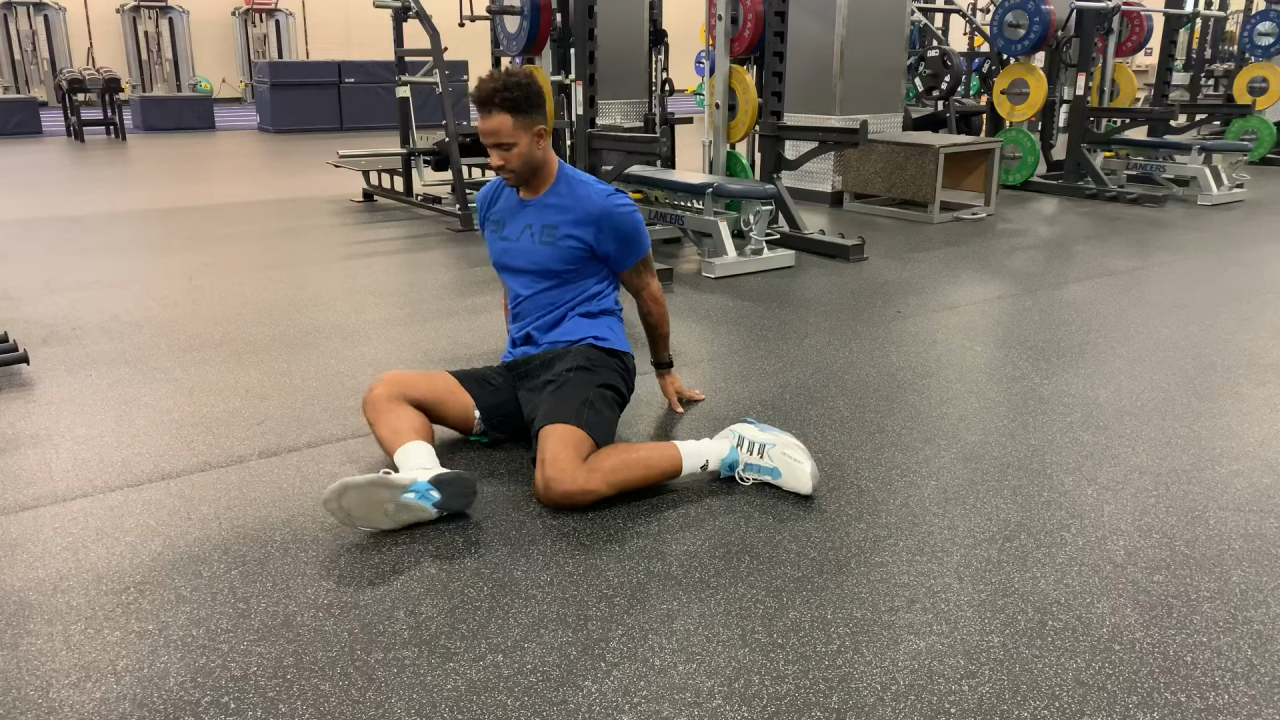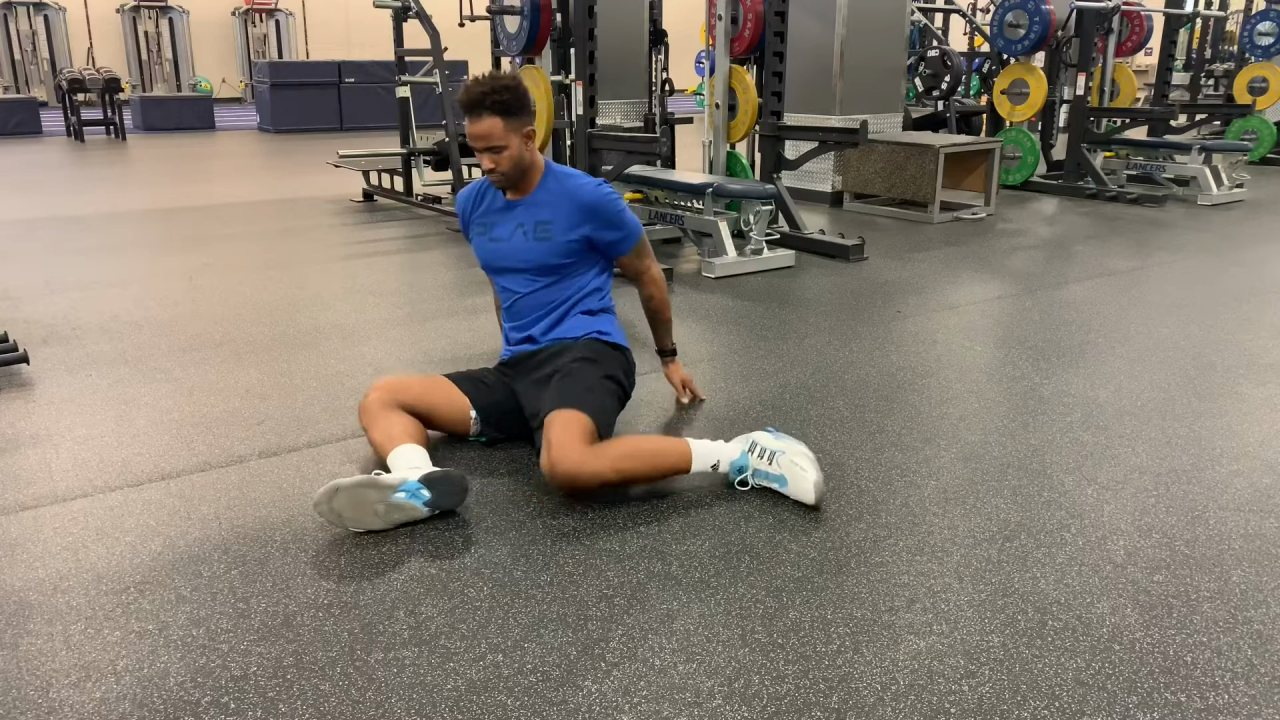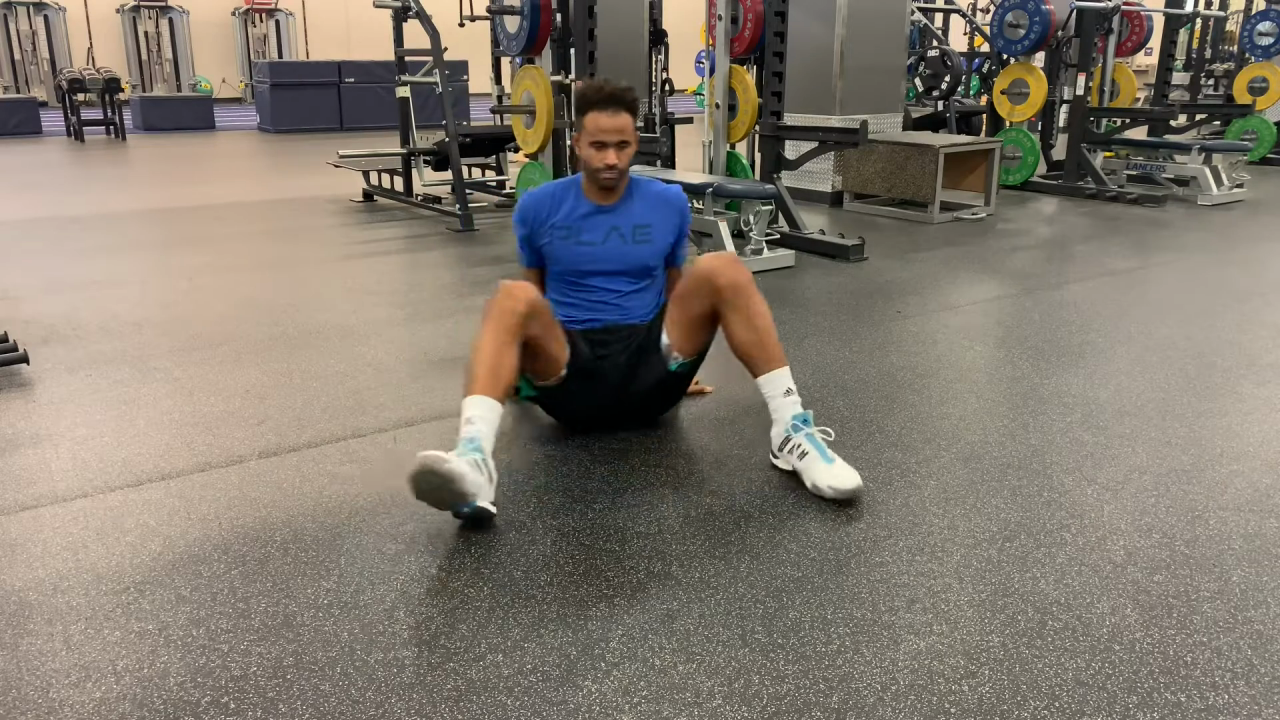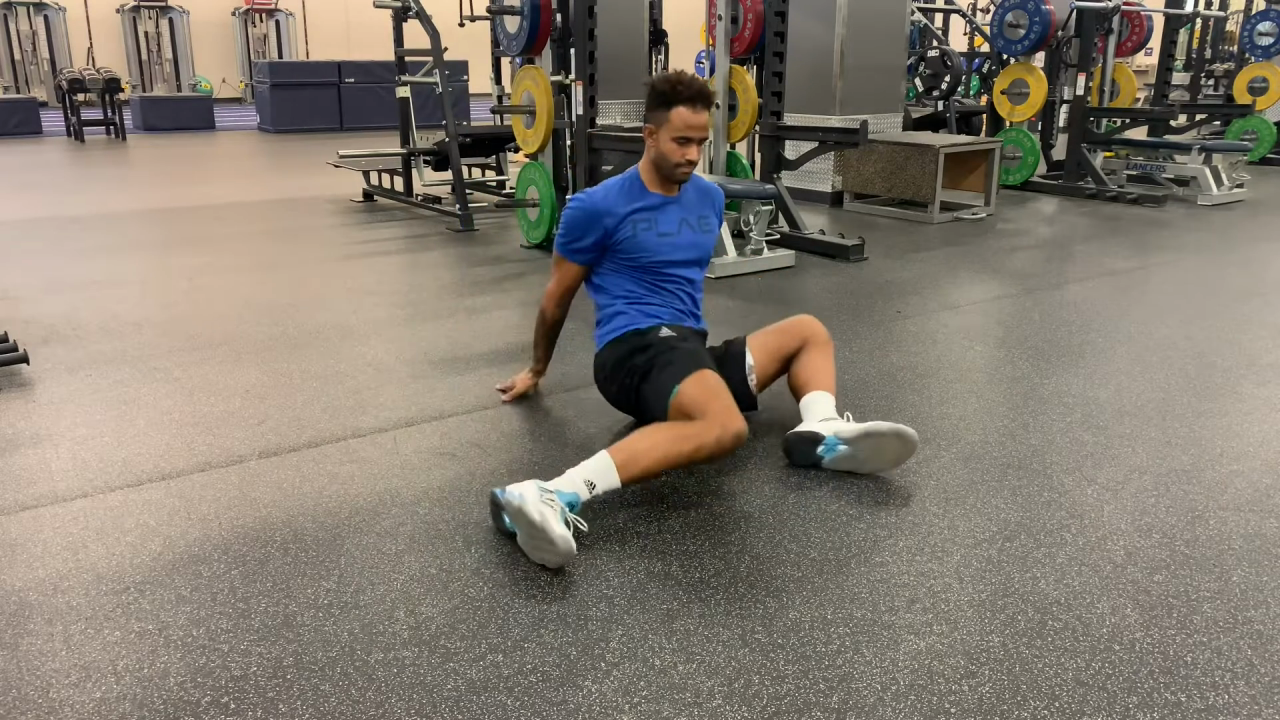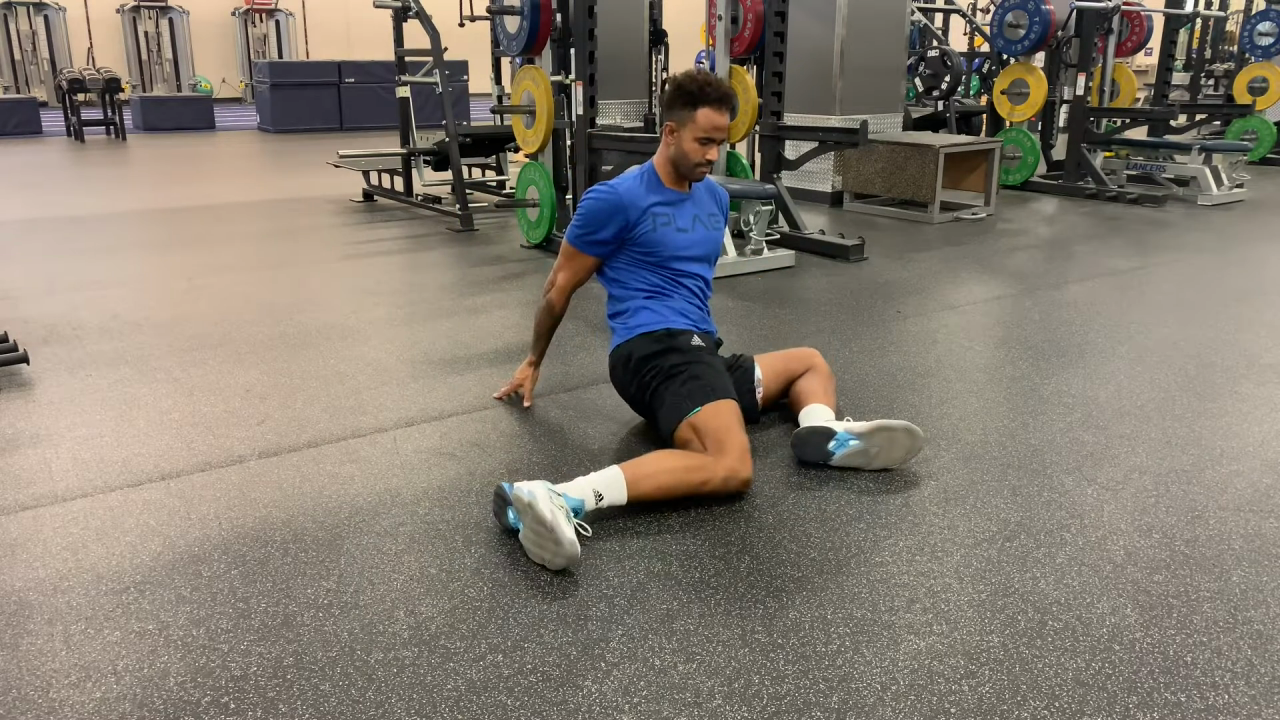
dt=0.7s
person 1, frame 1
left shoulder: (603, 208)
right shoulder: (491, 201)
left elbow: (647, 292)
left wrist: (665, 371)
left hip: (586, 360)
right hip: (522, 369)
left knee: (561, 485)
right knee: (386, 394)
left ankle: (730, 452)
right ankle: (425, 486)
person 1, frame 2
left shoulder: (587, 198)
right shoulder: (472, 203)
left elbow: (648, 275)
left wrist: (669, 357)
left hip: (584, 353)
right hip: (519, 366)
left knee: (566, 464)
right knee: (379, 401)
left ankle: (740, 456)
right ankle: (418, 484)
person 1, frame 3
left shoulder: (669, 203)
right shoulder: (539, 207)
right elbow: (528, 284)
left wrist: (671, 363)
right wrist: (502, 371)
left hip: (646, 372)
right hip: (570, 377)
left knee: (722, 269)
right knee: (517, 298)
left ankle: (792, 430)
right ankle: (471, 464)
person 1, frame 4
left shoulder: (709, 199)
right shoulder: (598, 206)
right elbow: (557, 295)
right wrist: (536, 369)
left hip: (688, 349)
right hip: (635, 350)
left knee: (808, 331)
right knee: (725, 429)
left ankle: (823, 431)
right ankle: (553, 496)
person 1, frame 5
left shoulder: (714, 199)
right shoulder: (616, 199)
right elbow: (561, 285)
right wrist: (533, 361)
left hip: (694, 352)
right hip: (659, 350)
left knee: (810, 363)
right knee: (729, 471)
left ankle: (825, 434)
right ankle: (559, 500)
